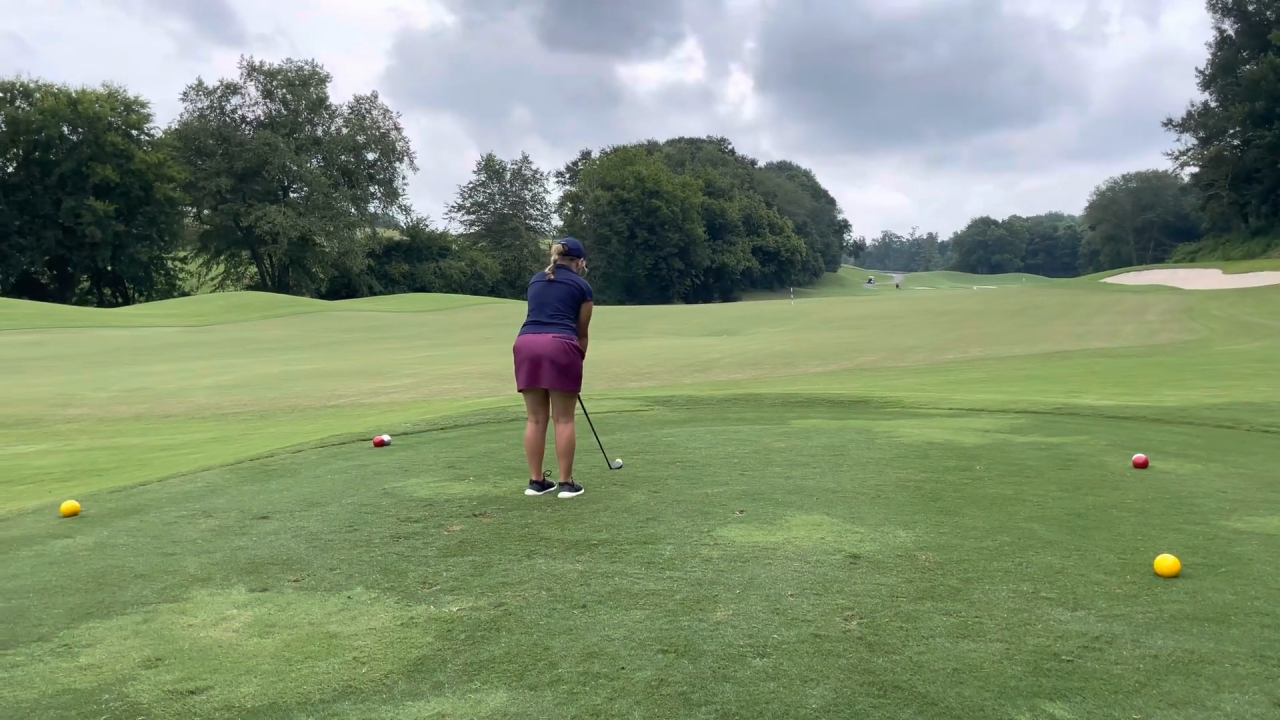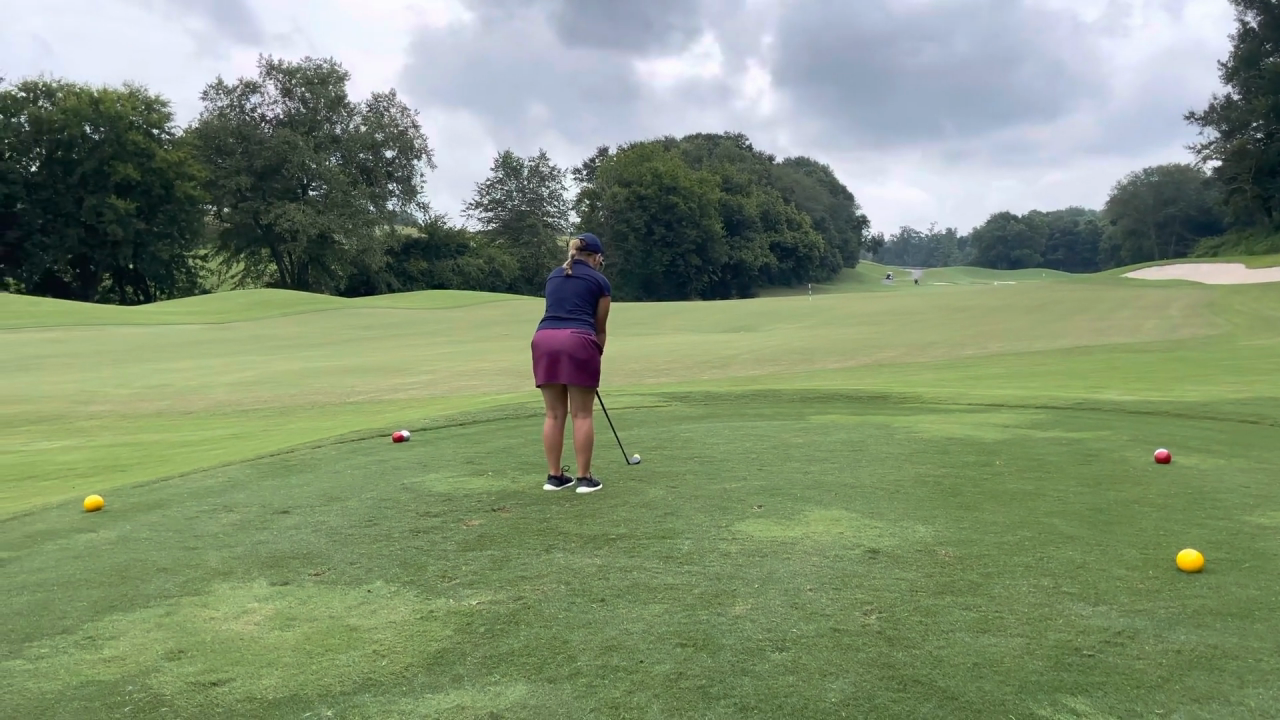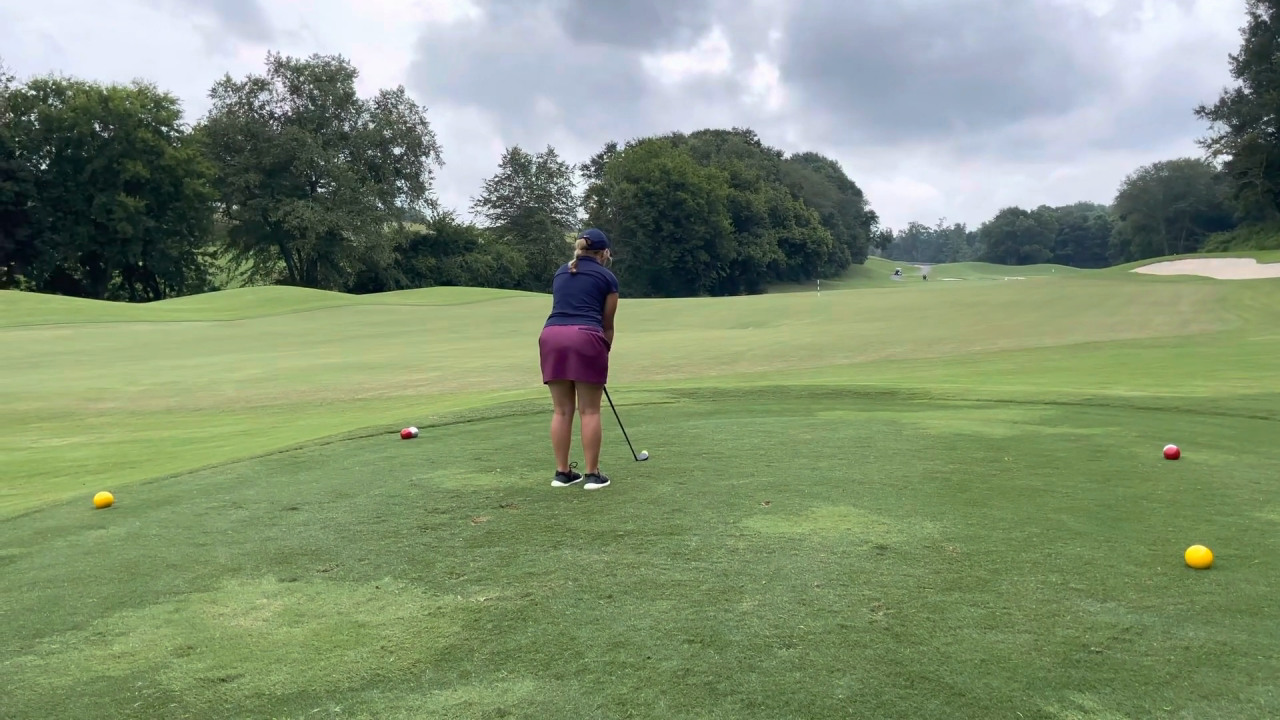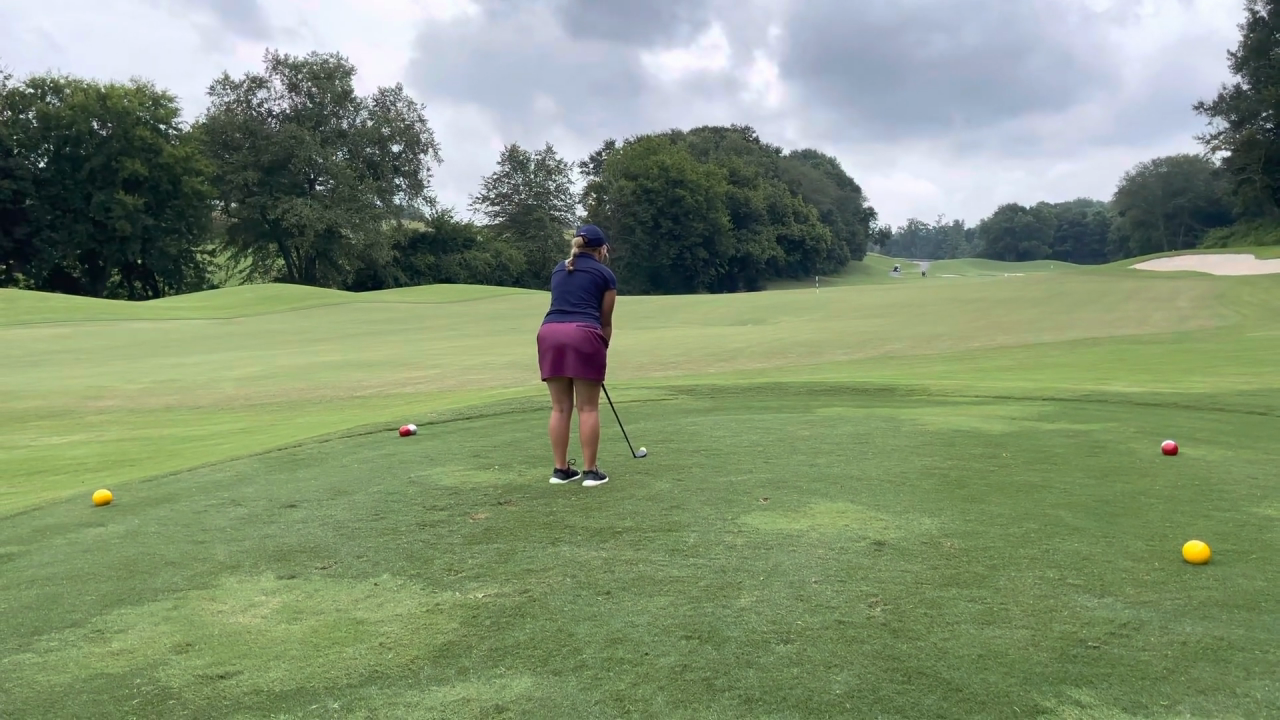
dt=0.5s
person 1, frame 1
left shoulder: (535, 280)
right shoulder: (582, 285)
right elbow: (582, 332)
right wrist: (579, 359)
left hip: (526, 343)
right hip: (560, 346)
left knee: (535, 418)
right knee: (564, 419)
left ankle: (536, 481)
right ankle: (566, 483)
person 1, frame 2
left shoulder: (554, 275)
right shoulder: (599, 281)
right elbow: (600, 327)
right wrist: (597, 354)
left hip: (544, 339)
right hip: (578, 341)
left knee: (554, 414)
right knee: (582, 415)
left ankle: (554, 476)
right ankle: (584, 478)
person 1, frame 3
left shoulder: (561, 272)
right shoulder: (607, 277)
right elbow: (607, 324)
right wrist: (605, 351)
left hip: (552, 335)
right hip: (586, 338)
left knee: (562, 410)
right knee: (590, 411)
left ankle: (562, 472)
right ankle: (592, 474)
person 1, frame 4
left shoulder: (559, 269)
right shoulder: (605, 274)
right elbow: (605, 321)
right wrist: (603, 348)
left hip: (550, 333)
right hip: (584, 335)
left knee: (560, 408)
right knee: (587, 408)
left ankle: (560, 469)
right ankle: (590, 471)
